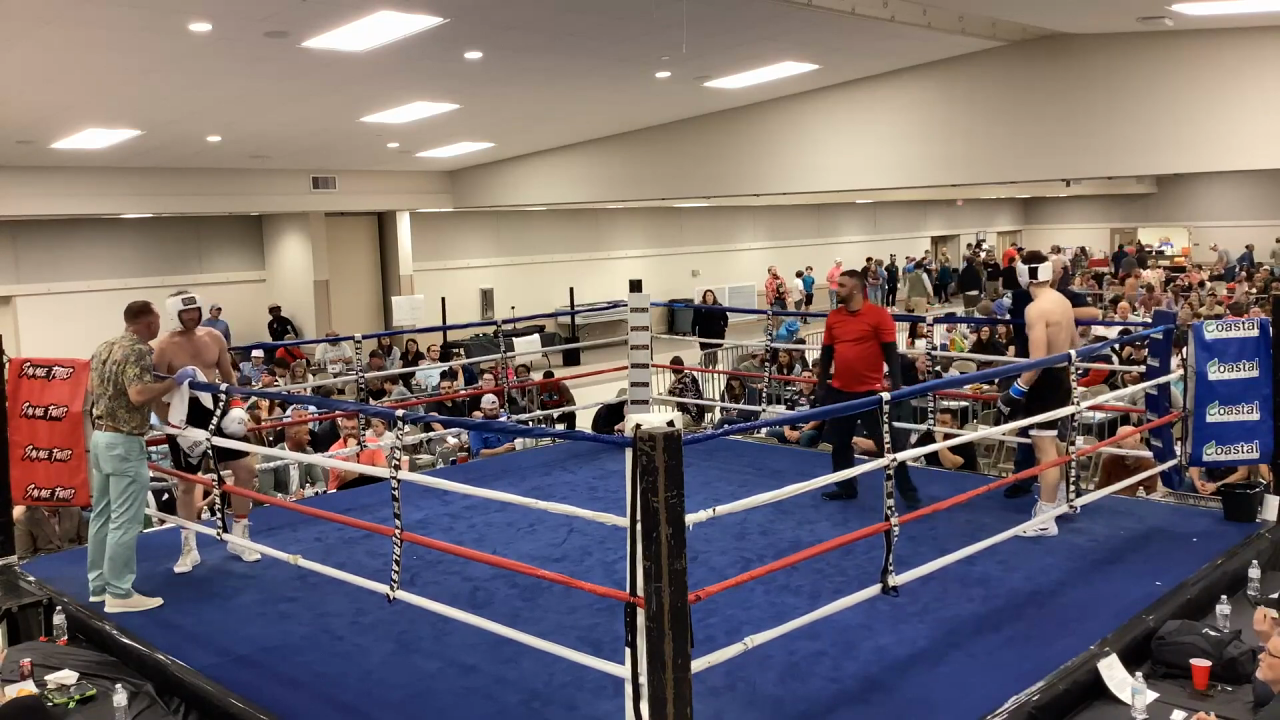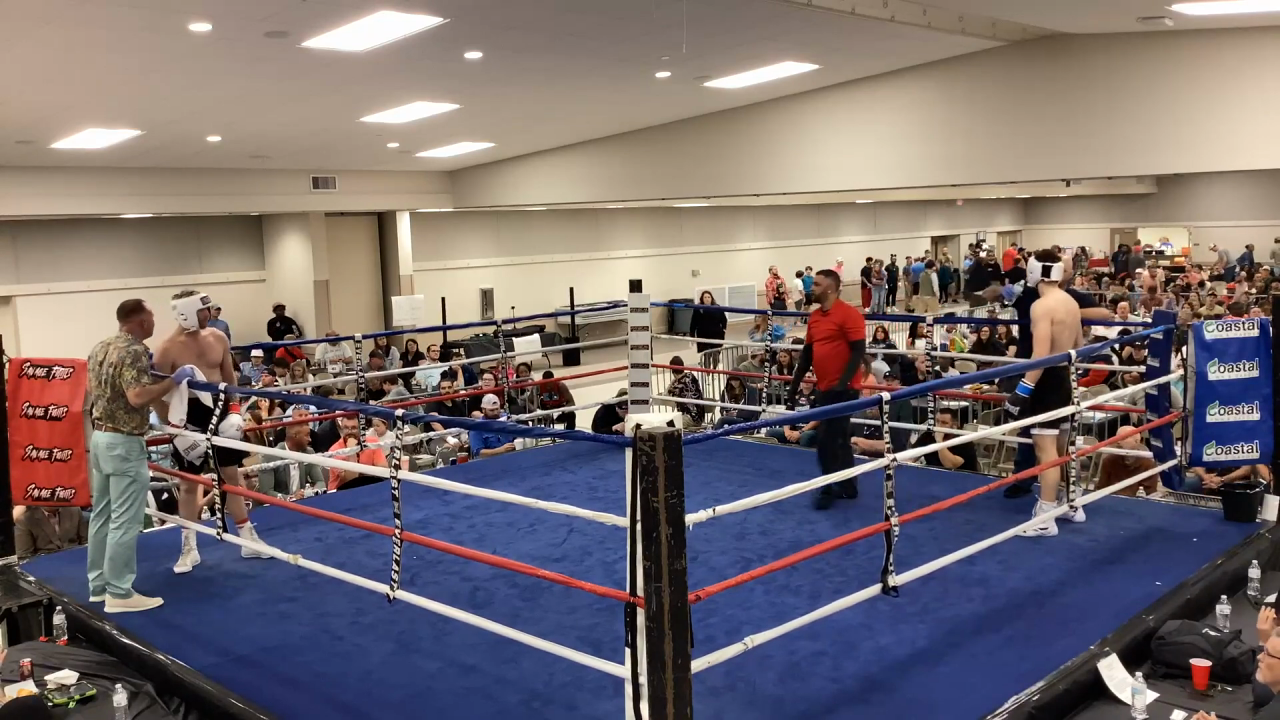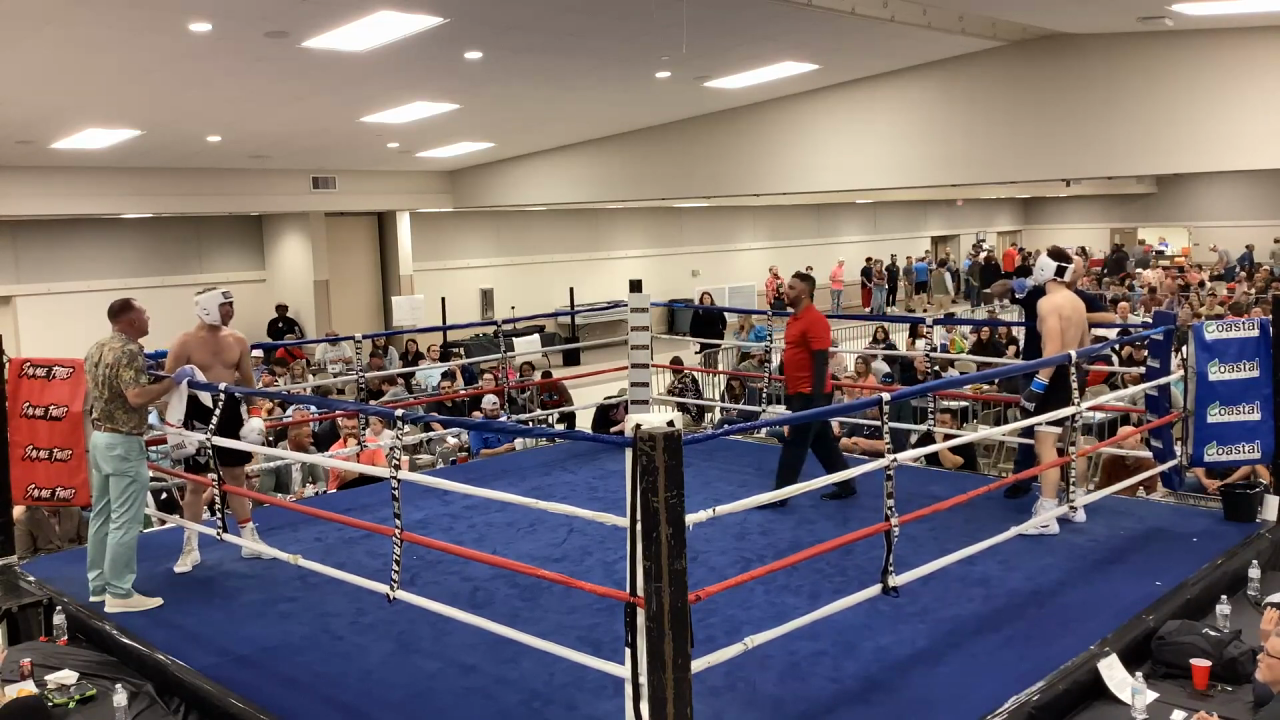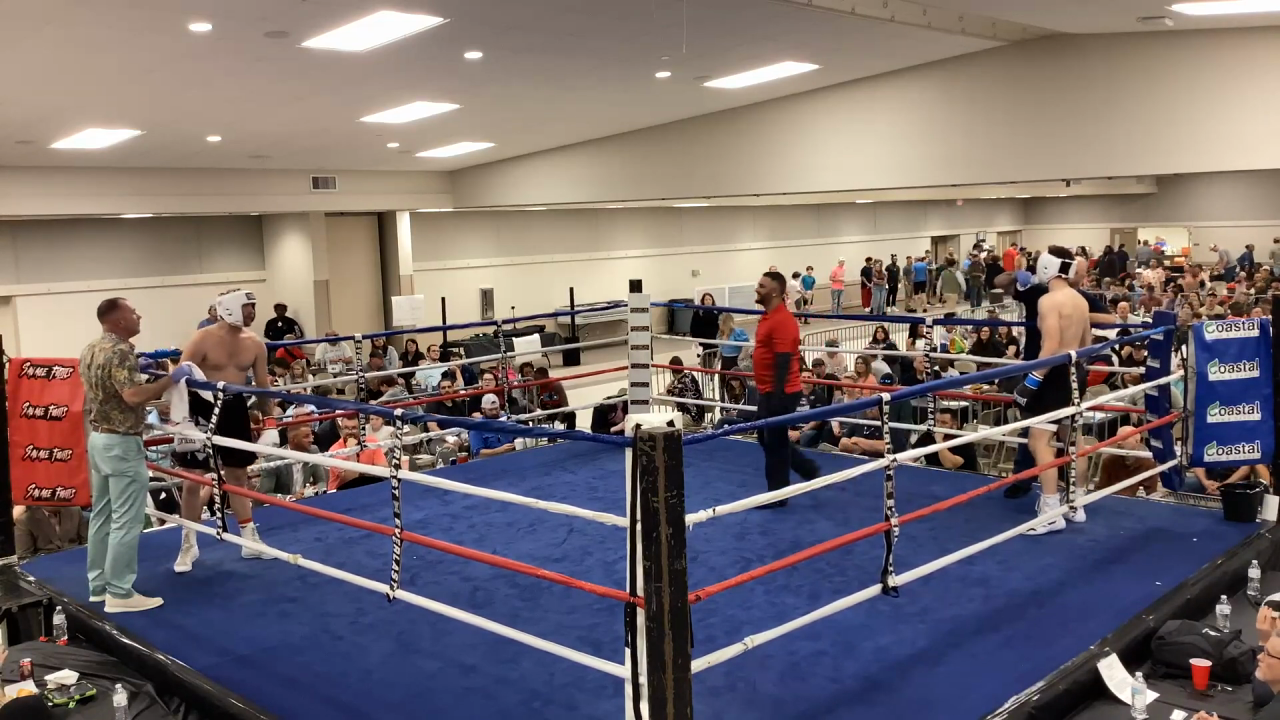
dt=0.3s
person 1, frame 1
left shoulder: (104, 348)
right shoulder: (137, 351)
right elbow: (139, 395)
right wrist: (176, 380)
left hip: (100, 437)
right hip: (124, 443)
left knee: (102, 515)
right knee: (125, 521)
left ankle: (99, 585)
right ankle: (119, 593)
person 1, frame 2
left shoulder: (100, 348)
right shoulder: (133, 352)
right elbow: (138, 397)
right wrist: (174, 379)
left hip: (99, 437)
right hip: (124, 443)
left knee: (102, 515)
right knee: (125, 521)
left ankle: (99, 584)
right ankle: (119, 593)
person 1, frame 3
left shoulder: (96, 349)
right shoulder: (129, 352)
right elbow: (138, 397)
right wrist: (174, 379)
left hip: (99, 438)
right hip: (123, 444)
left knee: (102, 515)
right knee: (125, 520)
left ankle: (98, 585)
right ankle: (119, 593)
person 1, frame 4
left shoulder: (90, 350)
right shoulder: (120, 352)
right elbow: (134, 396)
right wrist: (172, 378)
left hip: (98, 439)
right hip: (121, 444)
left knee: (102, 515)
right knee: (126, 520)
left ankle: (99, 584)
right ankle: (120, 593)
person 2, frame 1
left shoulder: (1036, 309)
right shoulder: (1063, 301)
left elbow: (1037, 359)
right elbow: (1072, 343)
left wrist: (1015, 392)
left hip: (1045, 380)
right hip: (1061, 376)
left knee: (1044, 450)
right knee: (1050, 443)
left ankle: (1045, 521)
person 2, frame 2
left shoulder: (1041, 306)
right shoulder: (1071, 302)
left elbow: (1040, 355)
right elbow: (1078, 344)
left wrist: (1022, 391)
left hip: (1049, 378)
right hip: (1066, 376)
left knee: (1045, 449)
right knee: (1064, 445)
left ankle: (1045, 520)
right ankle: (1073, 506)
person 2, frame 3
left shoulder: (1047, 303)
right shoulder: (1077, 301)
left elbow: (1052, 349)
left wrist: (1037, 386)
left hip: (1057, 377)
right hip: (1074, 375)
left knee: (1044, 445)
right knee: (1072, 443)
left ankle: (1046, 518)
right ankle: (1075, 506)
person 2, frame 4
left shoulder: (1049, 300)
right shoulder: (1080, 300)
left elbow: (1050, 347)
left wrist: (1031, 382)
left hip: (1056, 374)
right hip: (1075, 372)
left knee: (1038, 441)
left ankle: (1051, 513)
right ankle: (1075, 506)
person 3, frame 1
left shoulder: (214, 337)
right shoulder: (163, 348)
left elbow: (227, 374)
left wrist: (236, 405)
right wrist: (175, 428)
left hip: (215, 408)
right hip: (185, 414)
left knee: (246, 470)
right knee: (187, 483)
left ankle: (239, 538)
right ankle: (189, 549)
person 3, frame 2
left shoulder: (218, 338)
right shoulder: (167, 349)
right elbow: (160, 394)
left wrist: (234, 409)
right wrist: (176, 429)
left hip: (219, 409)
right hip: (188, 414)
left knee: (232, 477)
right knee: (190, 483)
left ankle: (249, 541)
right ankle: (189, 549)
person 3, frame 3
left shoulder: (238, 340)
right shoulder: (185, 343)
left elbow: (247, 380)
left wrist: (254, 414)
left hip: (230, 408)
right hip: (197, 412)
left knee: (236, 477)
right knee: (196, 483)
left ankle: (250, 541)
right ankle: (191, 548)
person 3, frame 4
left shoulder: (255, 344)
right shoulder: (203, 340)
left elbow: (263, 384)
left hip: (235, 407)
right hip: (202, 408)
left knee: (238, 477)
right knee: (193, 481)
left ankle: (250, 541)
right ankle: (188, 544)
person 4, frame 1
left shoulder: (879, 315)
right shoulder: (834, 317)
left elbow: (891, 352)
right elbow: (826, 353)
left wrist: (896, 385)
right wrist: (822, 384)
left hip: (870, 391)
right hip: (839, 390)
left knee: (886, 442)
right knee: (838, 441)
left ankle: (907, 490)
right ankle: (846, 487)
person 4, frame 2
left shoulder: (848, 314)
right shoulder: (814, 316)
left elbow: (858, 351)
right elbow: (807, 351)
left wrist: (844, 381)
right wrist: (797, 380)
left hip: (841, 388)
right hip: (825, 388)
left knee: (828, 438)
right knee: (838, 438)
left ankle: (829, 490)
right ankle: (848, 487)
person 4, frame 3
left shoulder: (815, 321)
right shoulder: (794, 319)
left elbow: (821, 360)
left wrist: (819, 395)
right wrist: (789, 389)
left hip: (810, 394)
right hip: (800, 392)
left knee: (794, 443)
right knee: (823, 442)
right ankle: (845, 485)
person 4, frame 4
left shoulder: (782, 320)
right shoulder: (767, 317)
left elbow: (783, 362)
left wrist: (777, 398)
right wrist: (764, 394)
left hip: (781, 393)
right hip: (768, 392)
left knee: (773, 442)
right knee: (768, 440)
right ankle: (808, 469)
